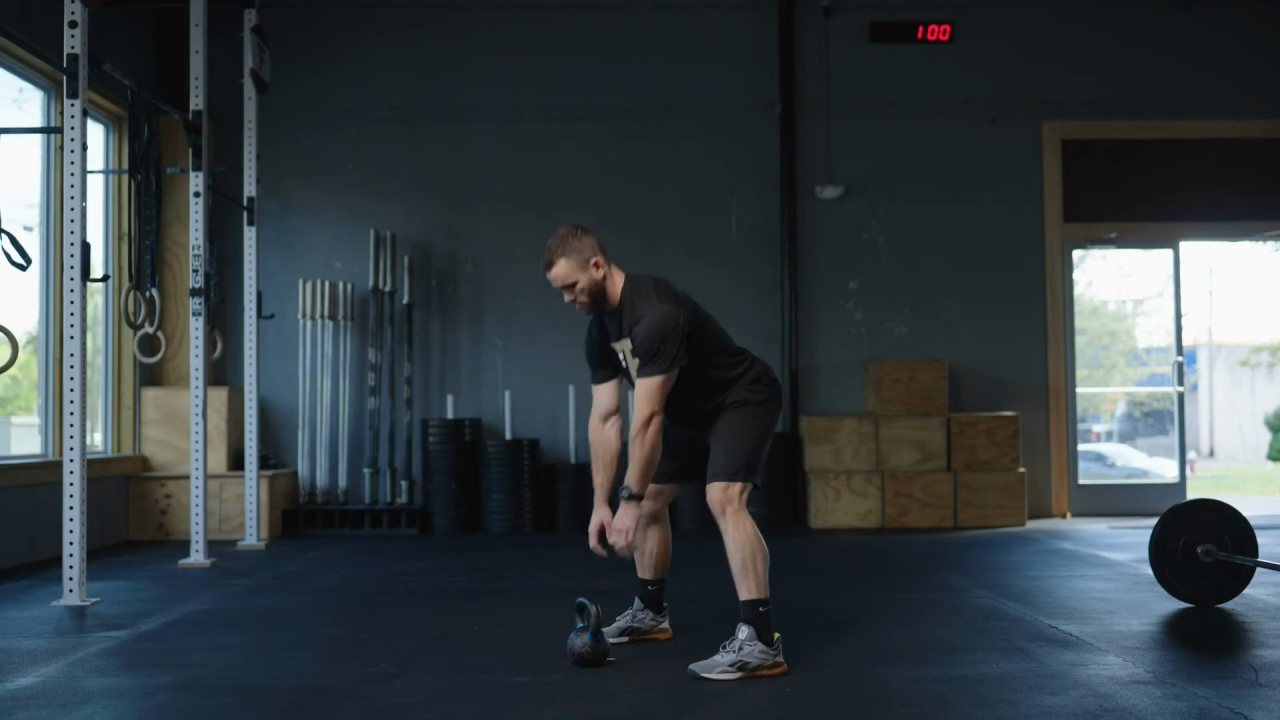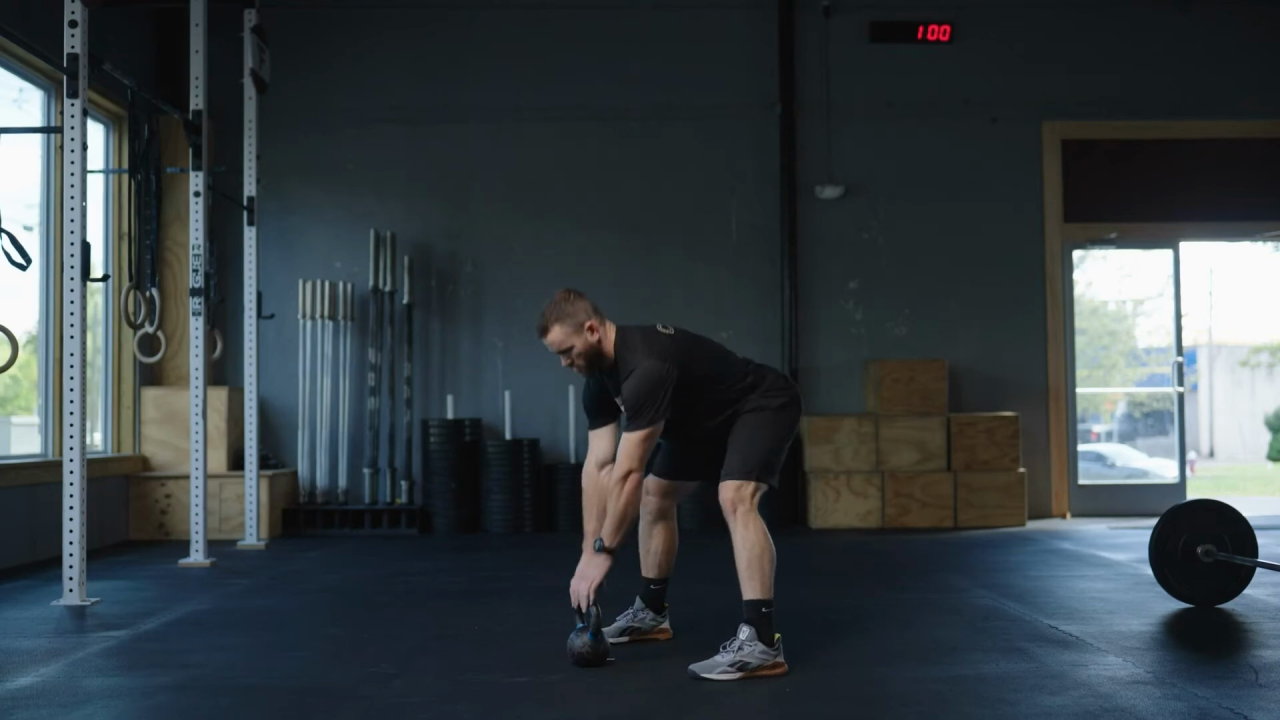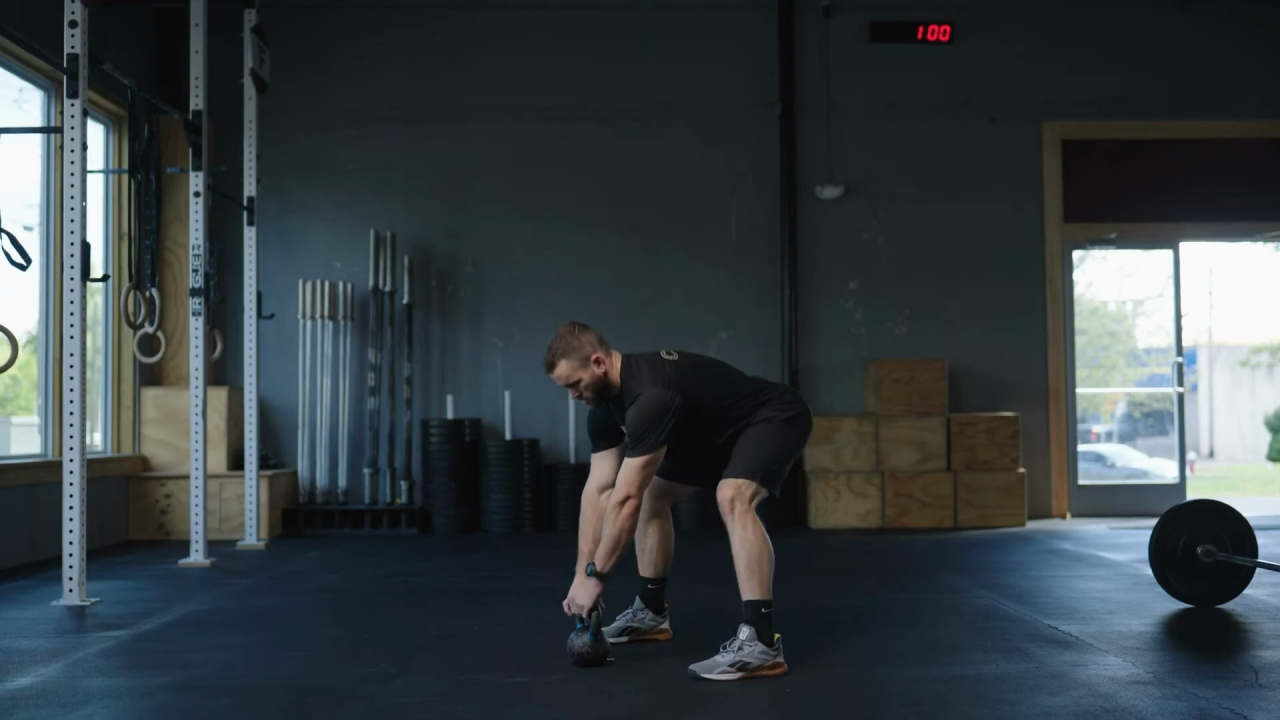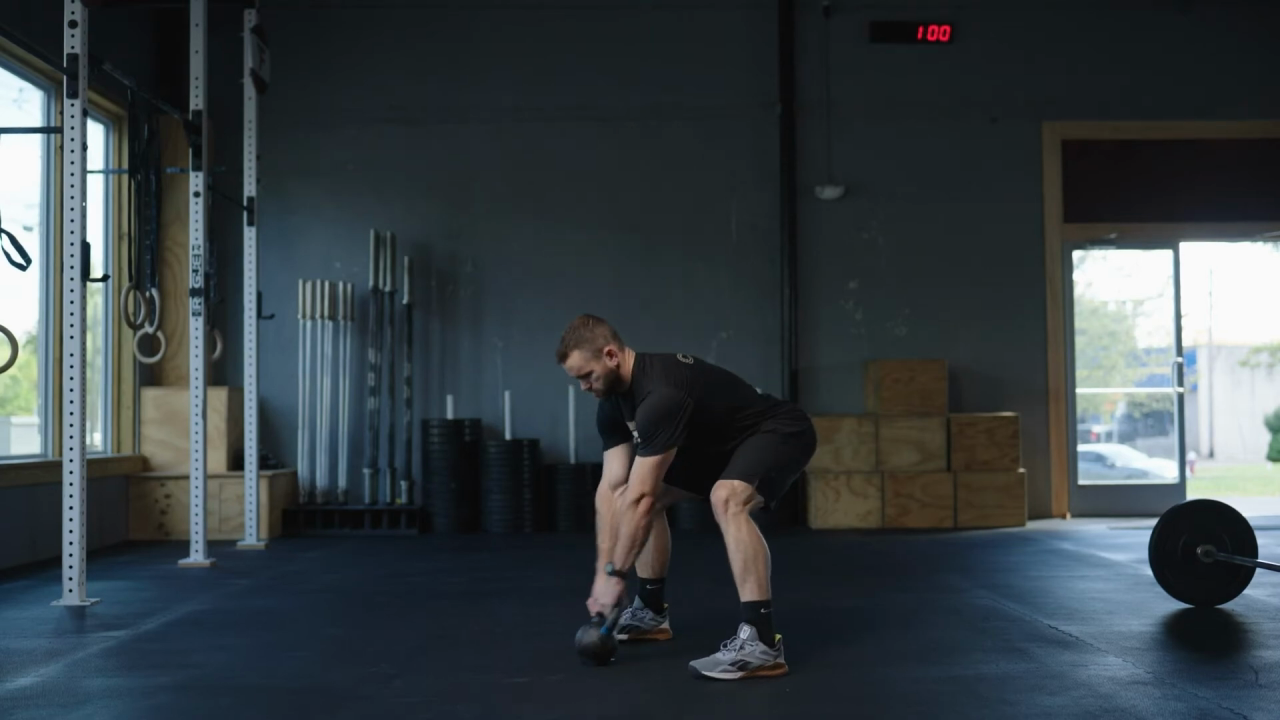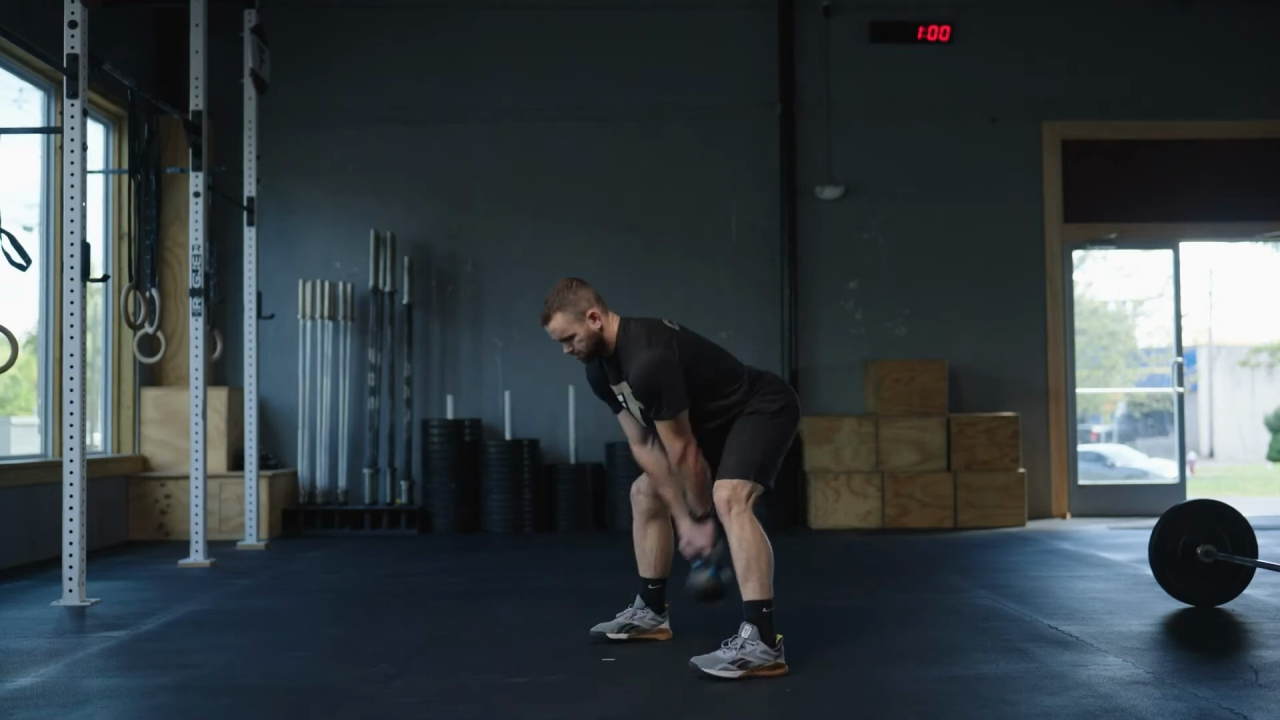
dt=0.3s
person 1, frame 1
left shoulder: (655, 313)
right shoulder: (600, 330)
left elbow: (646, 418)
right elbow: (604, 419)
left wrist: (628, 501)
right wrist: (600, 504)
left hip: (744, 399)
right hip: (691, 411)
left knee: (723, 498)
right knee: (648, 499)
left ankle: (761, 641)
right ankle: (650, 611)
person 1, frame 2
left shoulder: (648, 366)
right shoulder: (599, 379)
left elbow: (628, 471)
right elbow: (599, 466)
left wrist: (603, 552)
right wrist: (586, 553)
left hip: (765, 403)
left knee: (734, 500)
right knee: (654, 496)
left ankle: (760, 641)
right ankle: (652, 611)
person 1, frame 3
left shoulder: (652, 395)
right shoulder: (604, 406)
left elbow: (625, 500)
right elbow: (599, 491)
left wrist: (594, 576)
right wrist: (581, 572)
left hip: (776, 417)
left knee: (732, 498)
right knee: (651, 496)
left ankle: (761, 643)
right ankle: (651, 611)
person 1, frame 4
left shoulder: (662, 394)
right shoulder: (613, 404)
left elbow: (639, 497)
right elbow: (612, 488)
left wrist: (615, 574)
right wrist: (602, 570)
left hip: (781, 431)
left knee: (725, 498)
right knee: (648, 496)
left ankle: (761, 642)
right ankle: (651, 612)
person 1, frame 5
left shoulder: (649, 359)
right shoulder: (599, 369)
left elbow: (682, 452)
right elbow: (644, 446)
left wrist: (699, 517)
right wrist: (682, 516)
left hip: (763, 407)
right hip: (710, 422)
left knee: (729, 498)
right knee: (644, 494)
left ankle: (761, 642)
right ankle: (651, 611)
